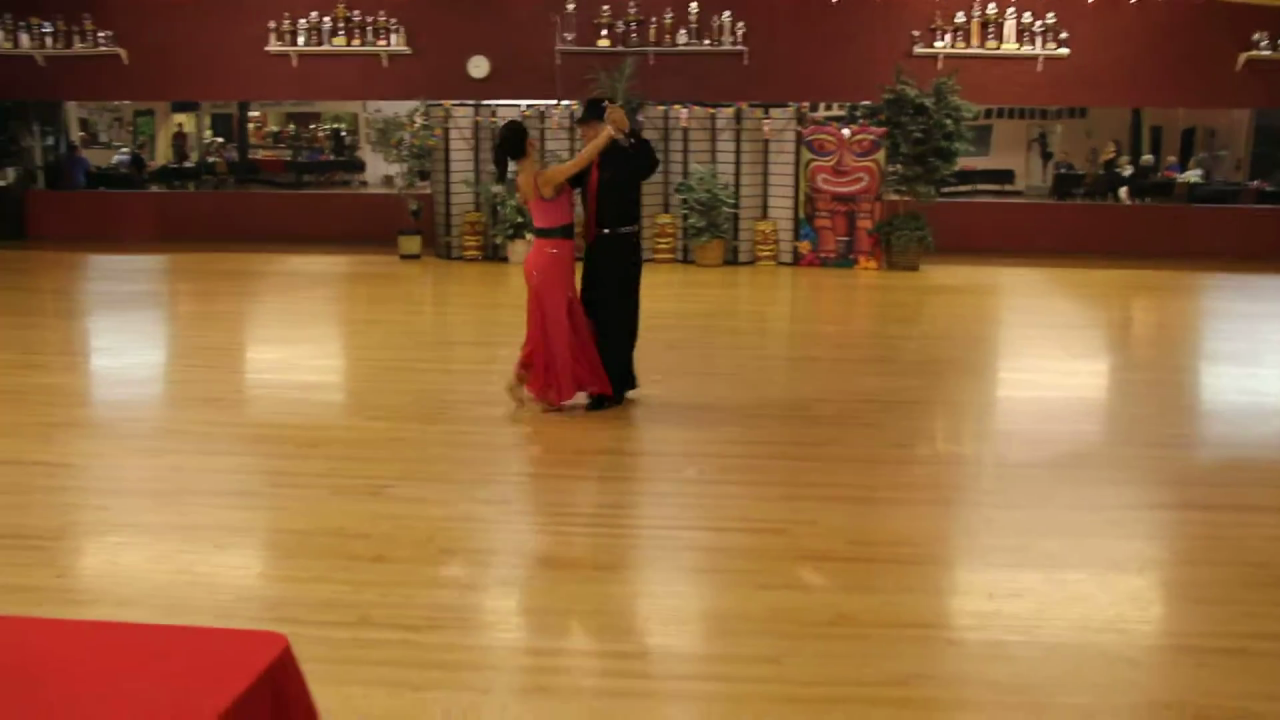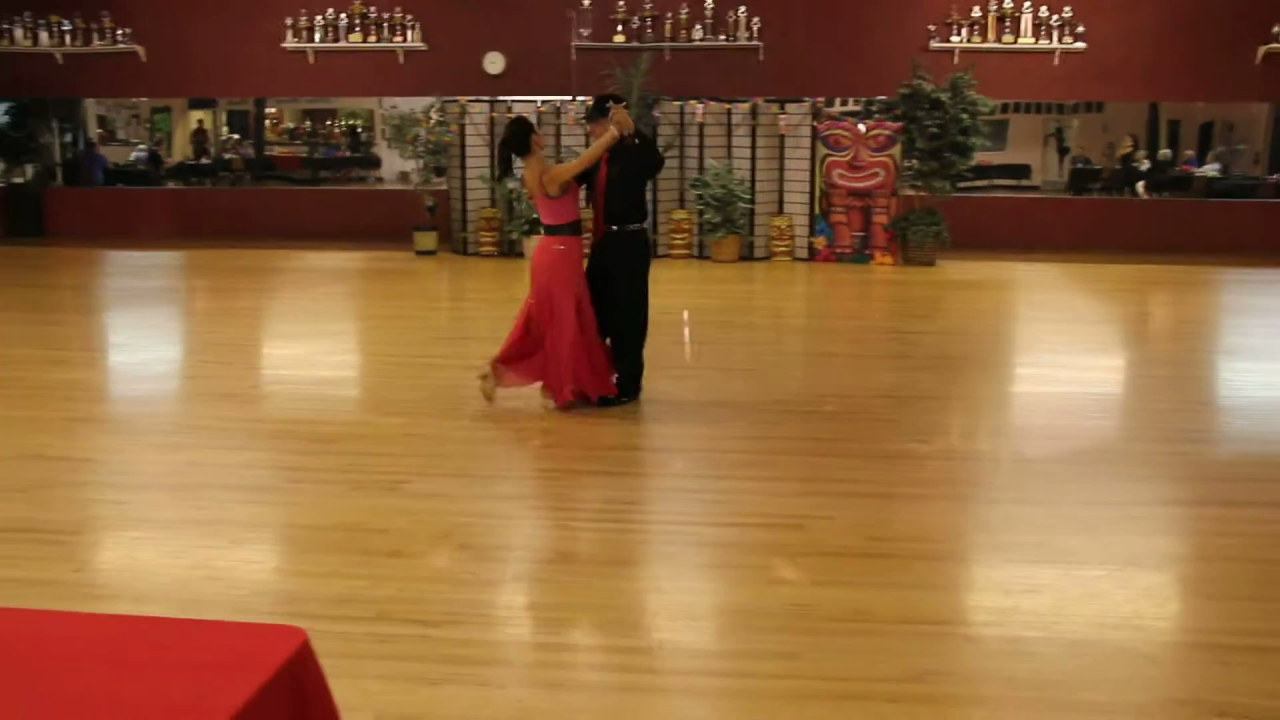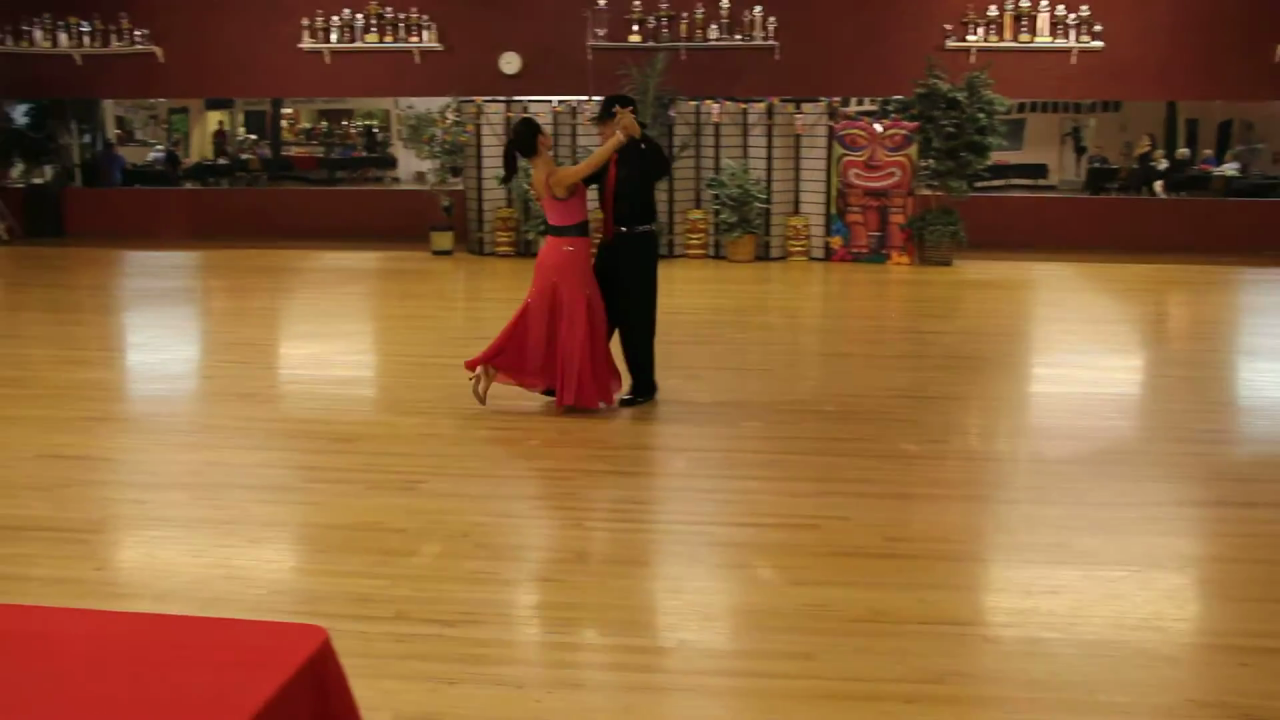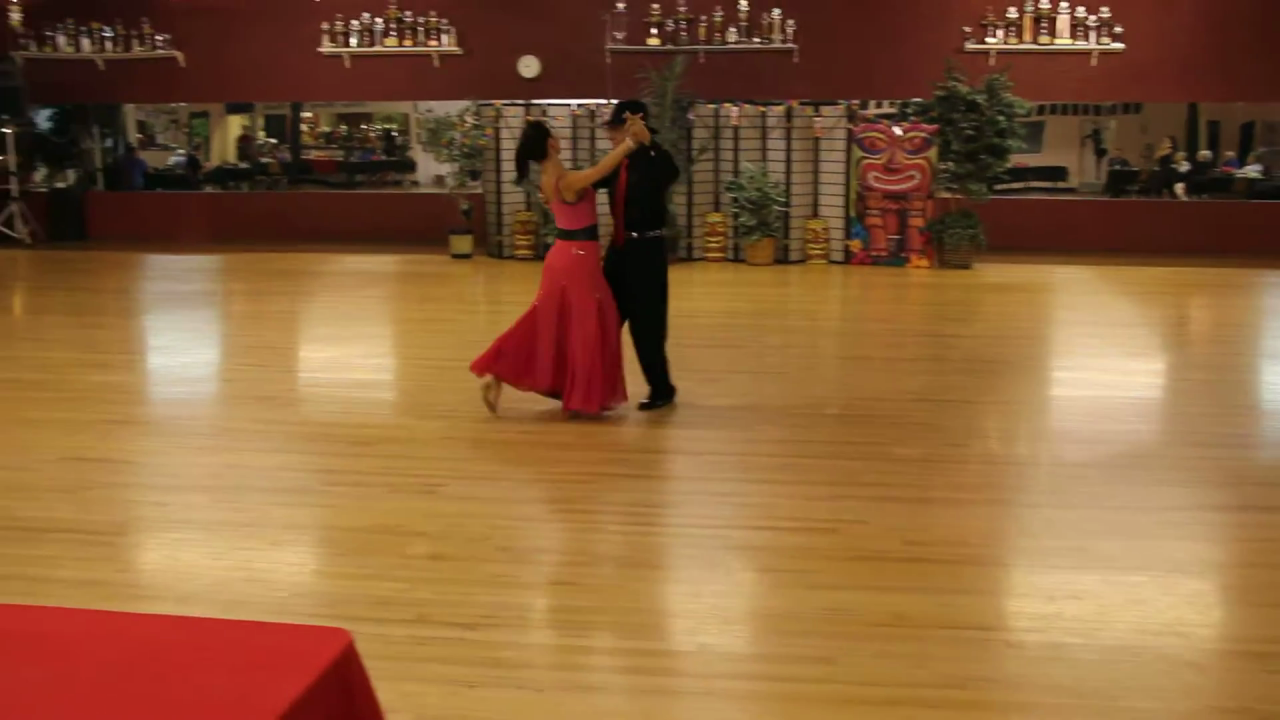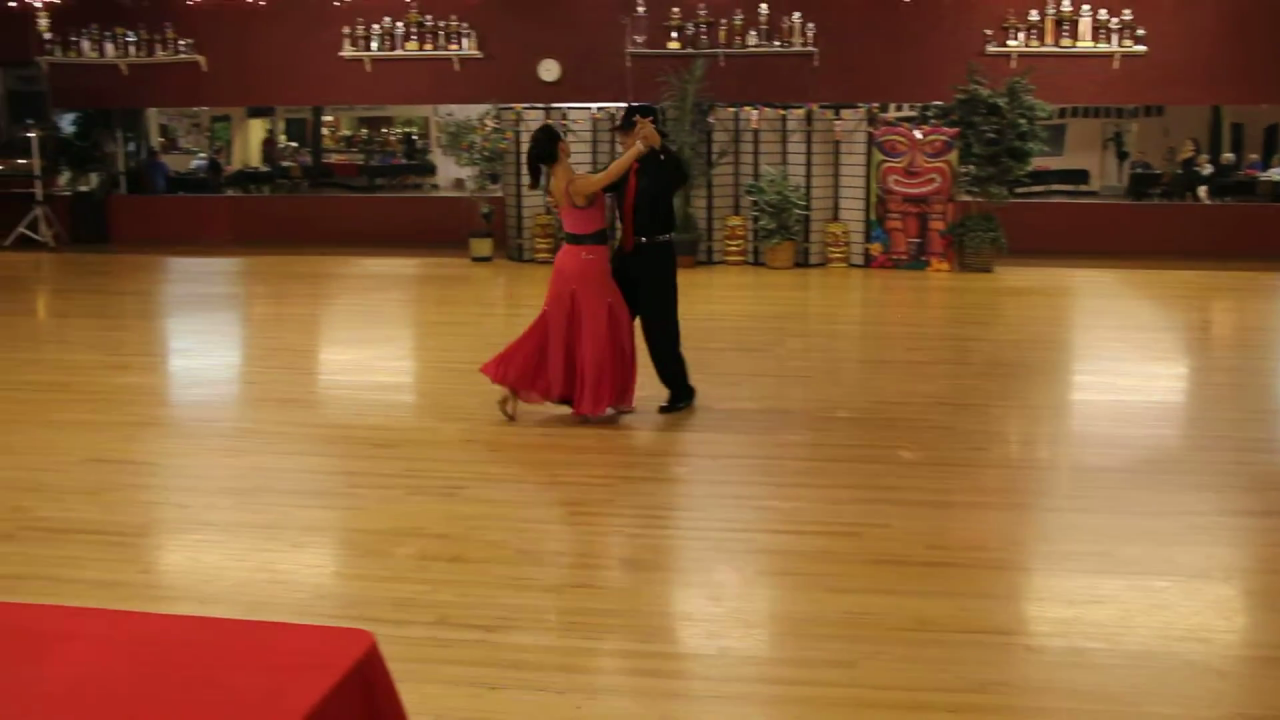
dt=0.1s
person 1, frame 1
left shoulder: (624, 158)
right shoulder: (589, 161)
left elbow: (649, 163)
left wrist: (627, 130)
left hip: (621, 246)
right hip: (597, 245)
left knee: (617, 318)
right knee: (593, 314)
left ankle: (612, 389)
right ankle: (621, 376)
person 1, frame 2
left shoulder: (631, 155)
right shoulder: (596, 157)
left elbow: (655, 162)
left wrist: (631, 130)
left hip: (629, 243)
right hip: (603, 242)
left knee: (626, 315)
right knee: (595, 311)
left ankle: (628, 385)
person 1, frame 3
left shoulder: (639, 157)
right shoulder: (606, 158)
left elbow: (662, 166)
left wrist: (637, 134)
left hip: (637, 244)
right hip: (611, 243)
left knee: (635, 317)
left ankle: (644, 385)
person 1, frame 4
left shoulder: (650, 163)
right shoulder: (616, 162)
left elbow: (672, 173)
left wrist: (646, 141)
left hip: (647, 250)
right hip: (620, 248)
left knee: (647, 322)
left ankle: (661, 389)
person 1, frame 5
left shoulder: (659, 167)
right shoulder: (625, 167)
left elbow: (680, 177)
left wrist: (656, 145)
left hip: (656, 254)
right hip: (627, 252)
left knee: (659, 326)
left ankle: (681, 390)
person 2, frame 1
left shoulder: (523, 179)
right shoulder: (545, 178)
right elbow: (582, 159)
right wrist: (610, 131)
left hip: (541, 254)
right hip: (554, 257)
left knee: (550, 324)
right knee: (559, 325)
left ankle: (524, 377)
right ankle: (548, 392)
person 2, frame 2
left shoulder: (530, 175)
right shoulder: (552, 175)
left elbow: (578, 168)
right elbow: (587, 158)
right wrist: (615, 130)
left hip: (547, 250)
right hip: (562, 253)
left knee: (540, 318)
right knee: (568, 322)
left ankle: (500, 366)
right ankle: (560, 389)
person 2, frame 3
left shoulder: (540, 174)
right shoulder: (558, 177)
left elbow: (581, 176)
right elbow: (594, 162)
right wrist: (622, 134)
left hip: (554, 251)
right hip: (571, 254)
left knee: (539, 318)
right knee: (579, 322)
left ankle: (490, 367)
right ankle: (576, 393)
person 2, frame 4
left shoulder: (547, 179)
right shoulder: (568, 181)
left elbow: (593, 176)
right elbow: (602, 168)
right wrist: (631, 141)
left hip: (561, 255)
right hip: (580, 258)
left knee: (544, 322)
right knee: (590, 325)
left ankle: (497, 375)
right ankle: (587, 396)
person 2, frame 5
left shoulder: (556, 183)
right shoulder: (578, 185)
right elbow: (613, 172)
right wrist: (641, 145)
left hip: (569, 259)
right hip: (589, 262)
left knee: (555, 327)
right knee: (605, 329)
left ankle: (513, 387)
right ankle: (597, 399)
